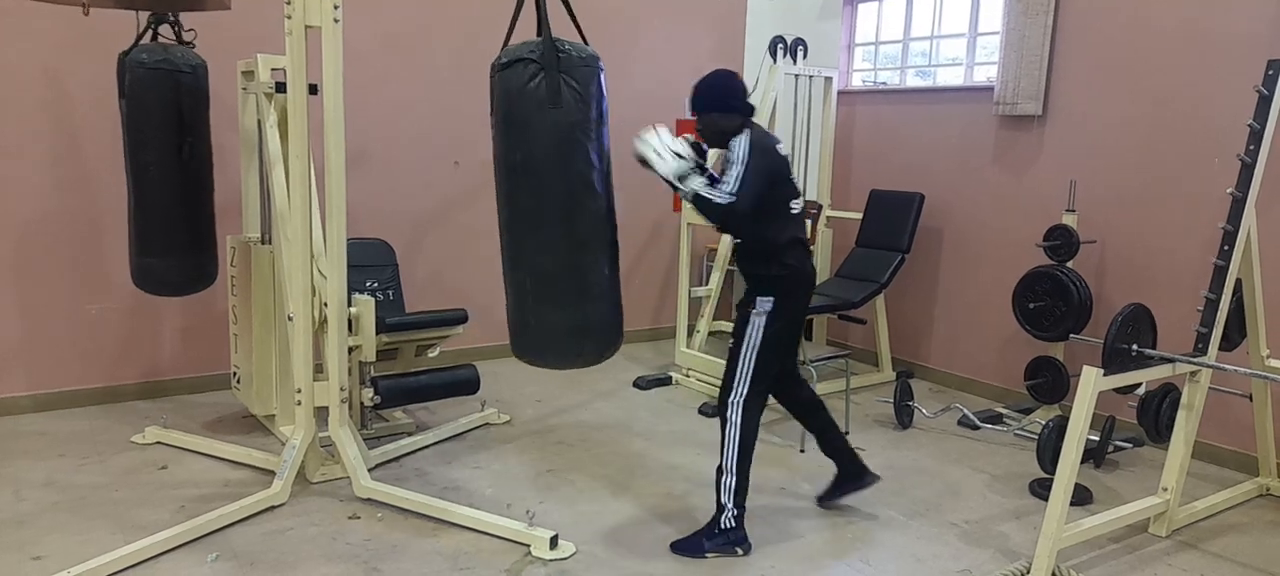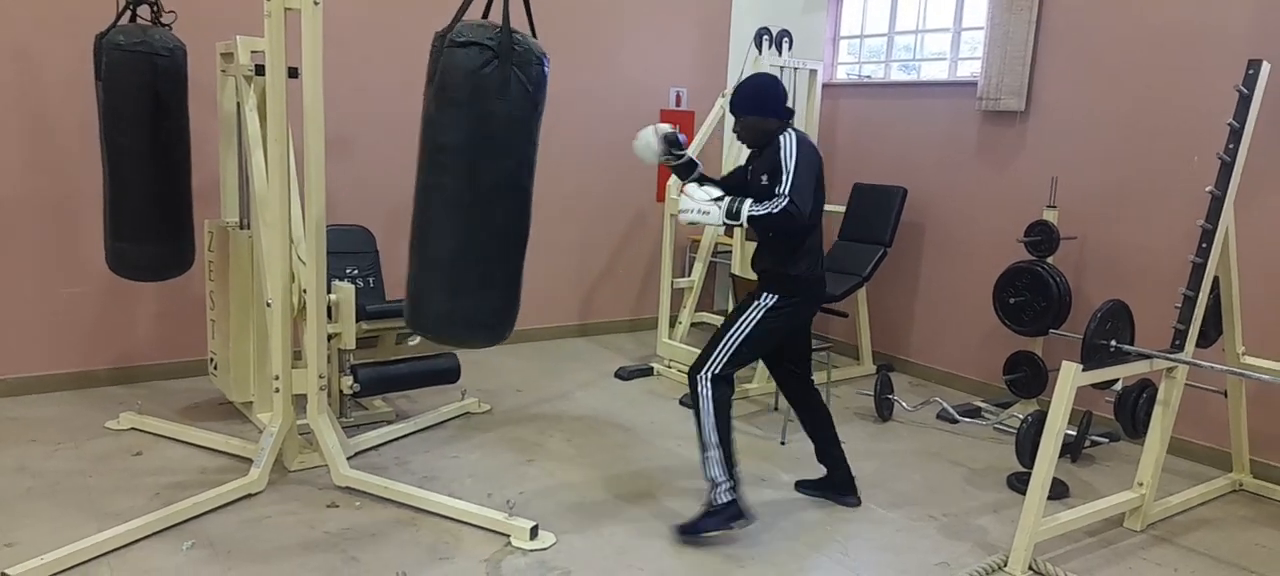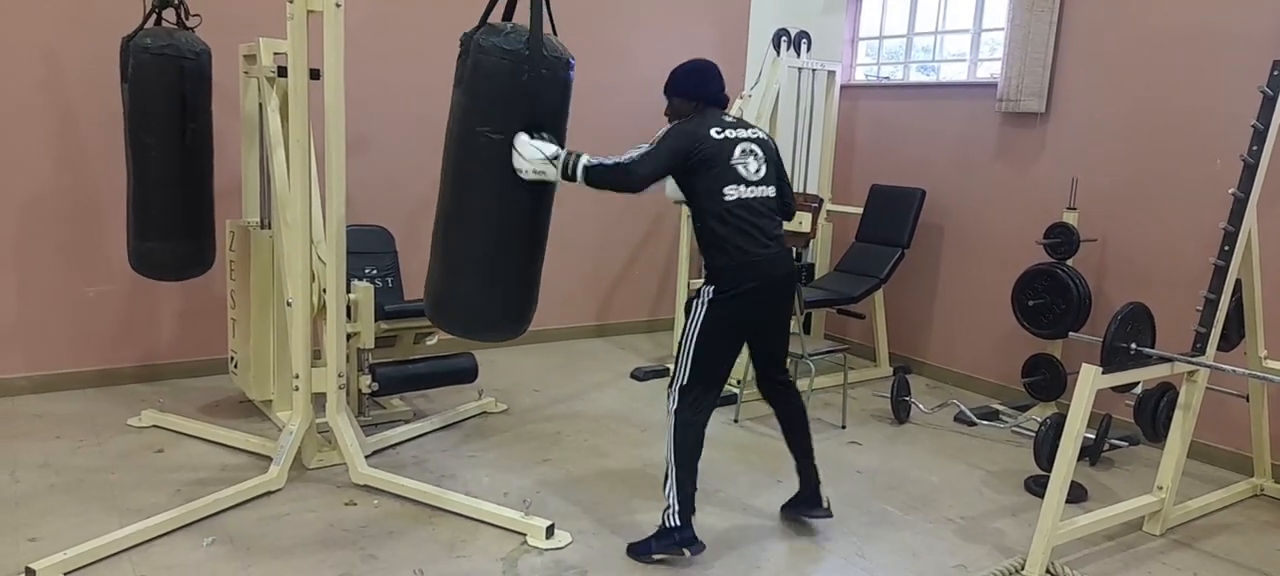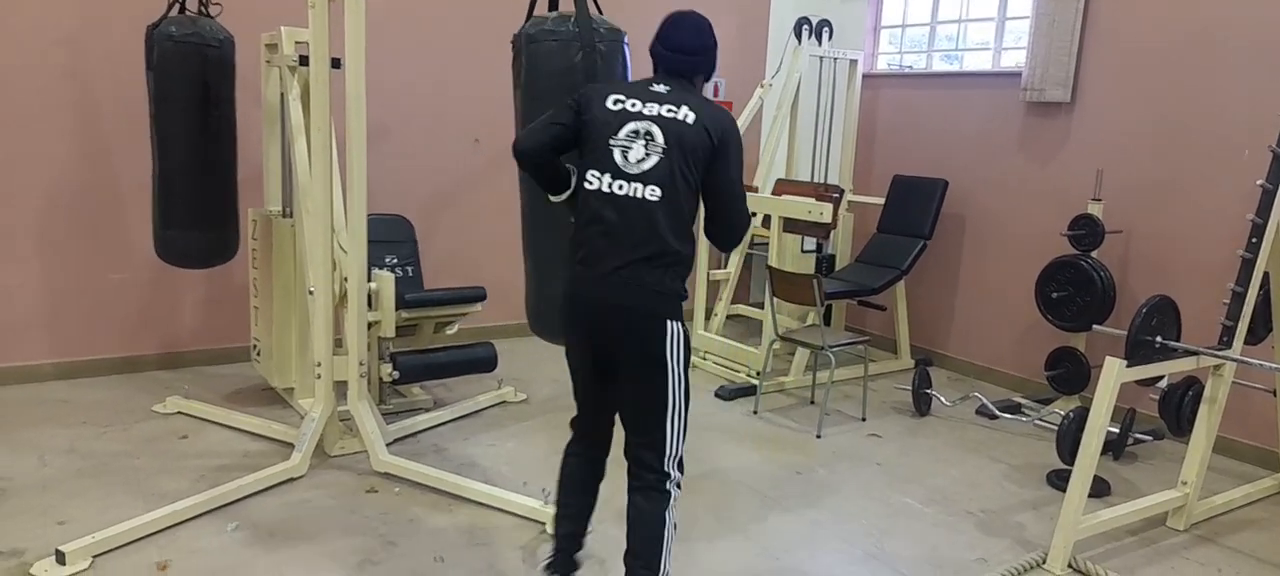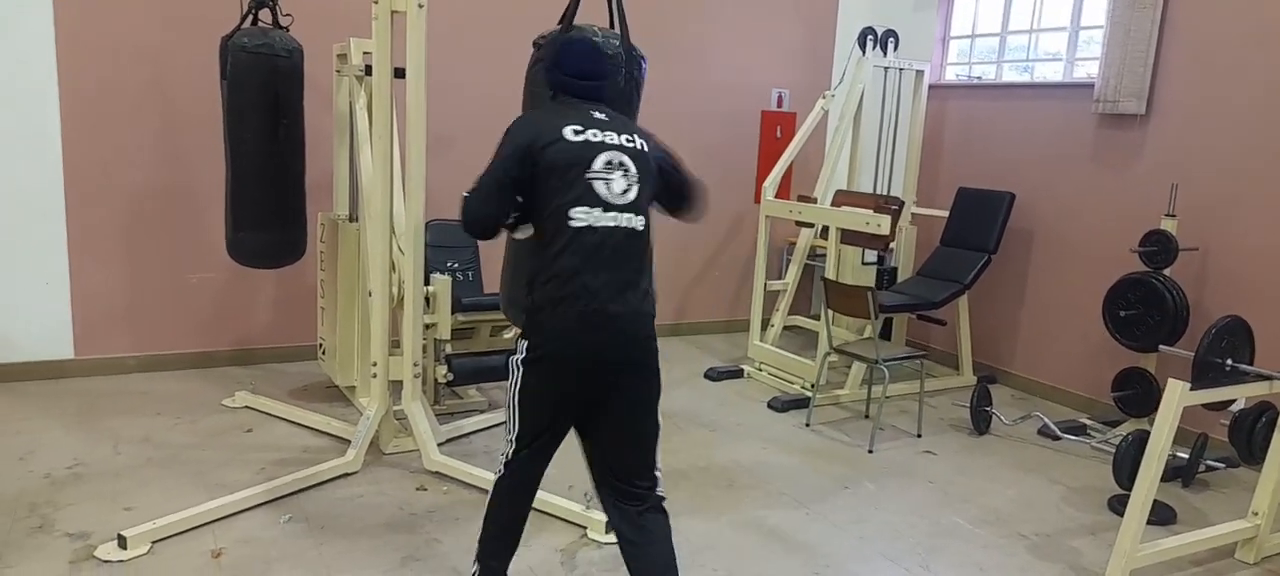
dt=1s
person 1, frame 1
left shoulder: (747, 147)
right shoulder: (757, 142)
left elbow: (728, 212)
right elbow: (732, 203)
left wrist: (677, 170)
right wrist: (691, 168)
left hip: (773, 288)
right hip: (790, 278)
left knee: (739, 399)
right knee: (784, 380)
left ankle: (729, 526)
right ankle: (851, 468)
person 1, frame 2
left shoulder: (791, 146)
right shoulder: (767, 150)
left elbow: (790, 213)
right elbow: (727, 191)
left wrist: (724, 208)
right wrist: (680, 159)
left hip: (786, 289)
right hip: (794, 286)
left knee: (708, 378)
right knee: (796, 381)
left ankle: (725, 500)
right ankle: (840, 480)
person 1, frame 3
left shoulder: (690, 134)
right shoulder: (760, 136)
left elbow: (631, 175)
right elbow: (785, 203)
left wrist: (560, 162)
left hip: (731, 283)
right hip: (778, 275)
left knee: (691, 400)
right knee: (776, 382)
left ankle: (679, 529)
right ankle: (810, 493)
person 1, frame 4
left shoulder: (597, 99)
right shoulder: (715, 124)
left elbow: (529, 147)
right elbow: (728, 232)
left hip: (586, 297)
right hip: (652, 305)
left knee: (589, 429)
right knee: (653, 465)
person 1, frame 5
left shoulder: (534, 128)
right shoulder: (642, 144)
left elbow: (478, 220)
right elbow: (689, 201)
left hip: (555, 335)
right hip: (629, 341)
left knee: (522, 465)
right knee: (635, 493)
